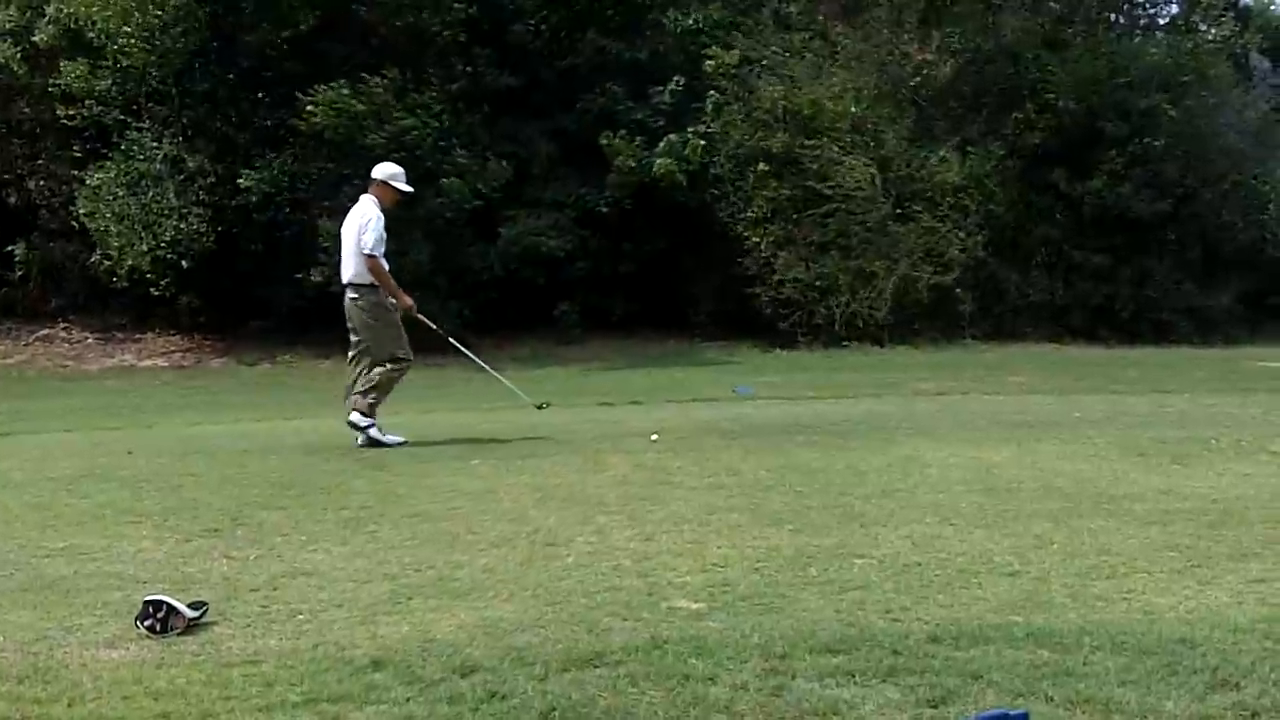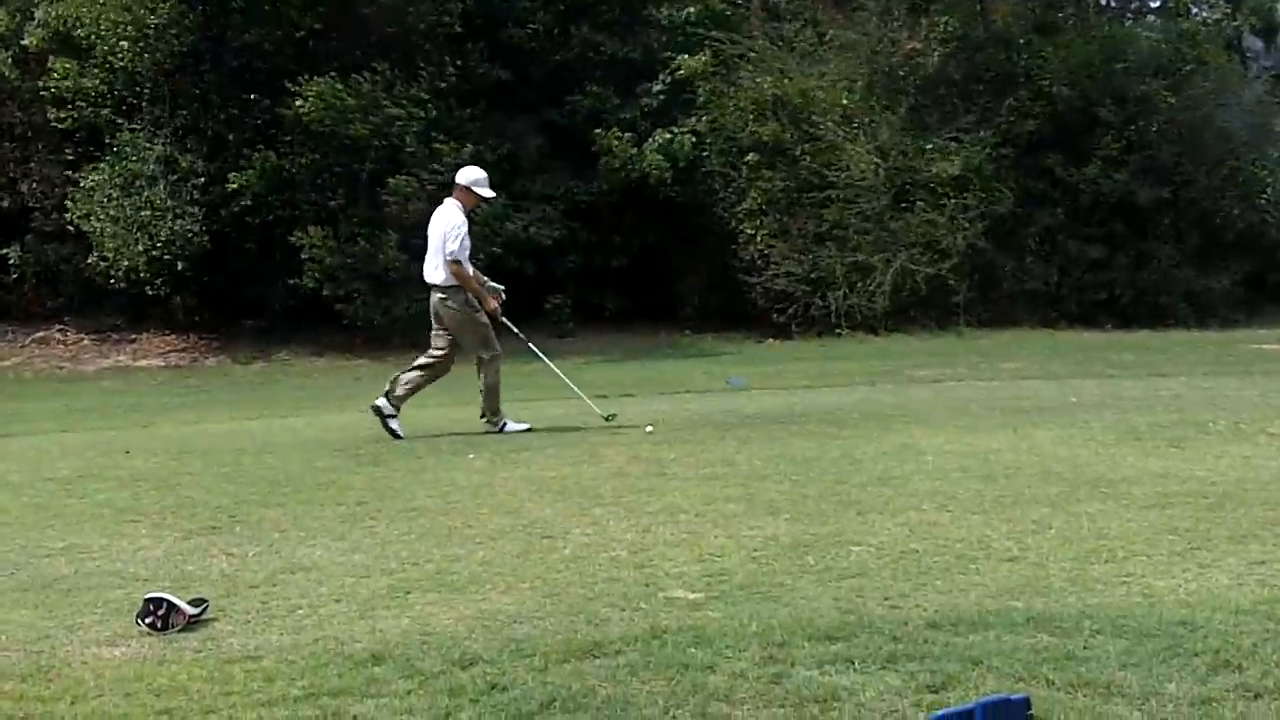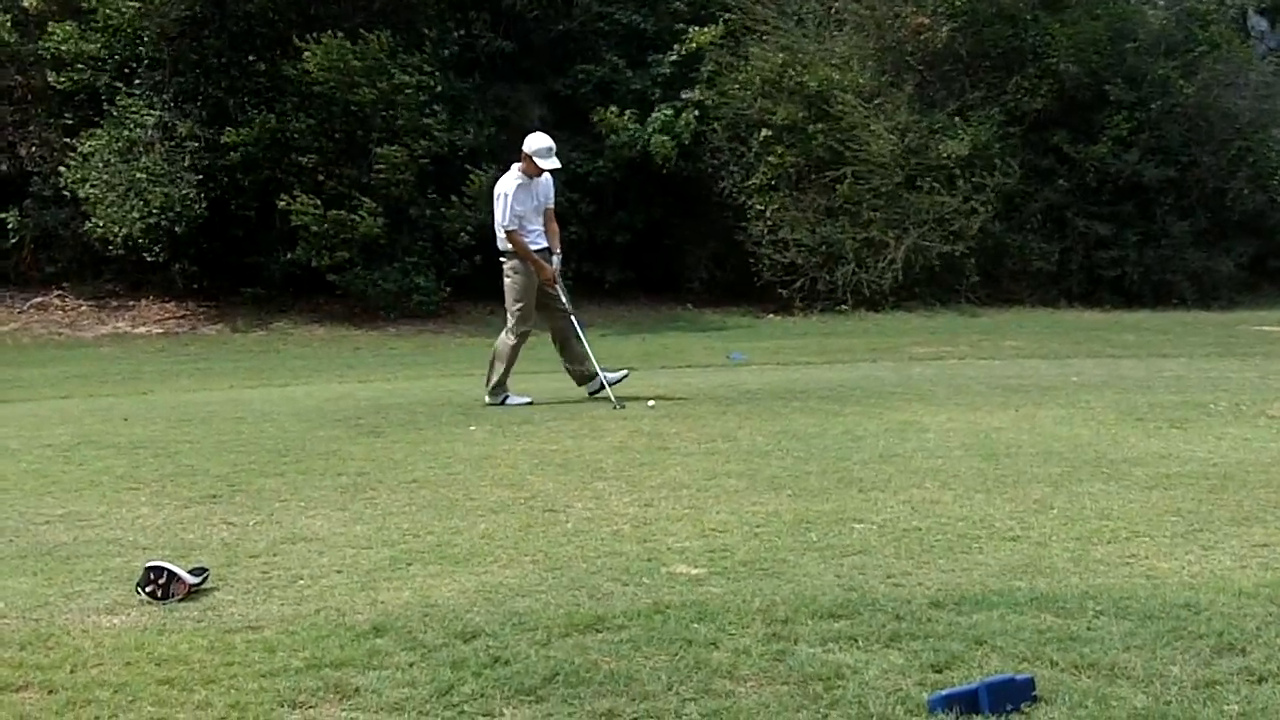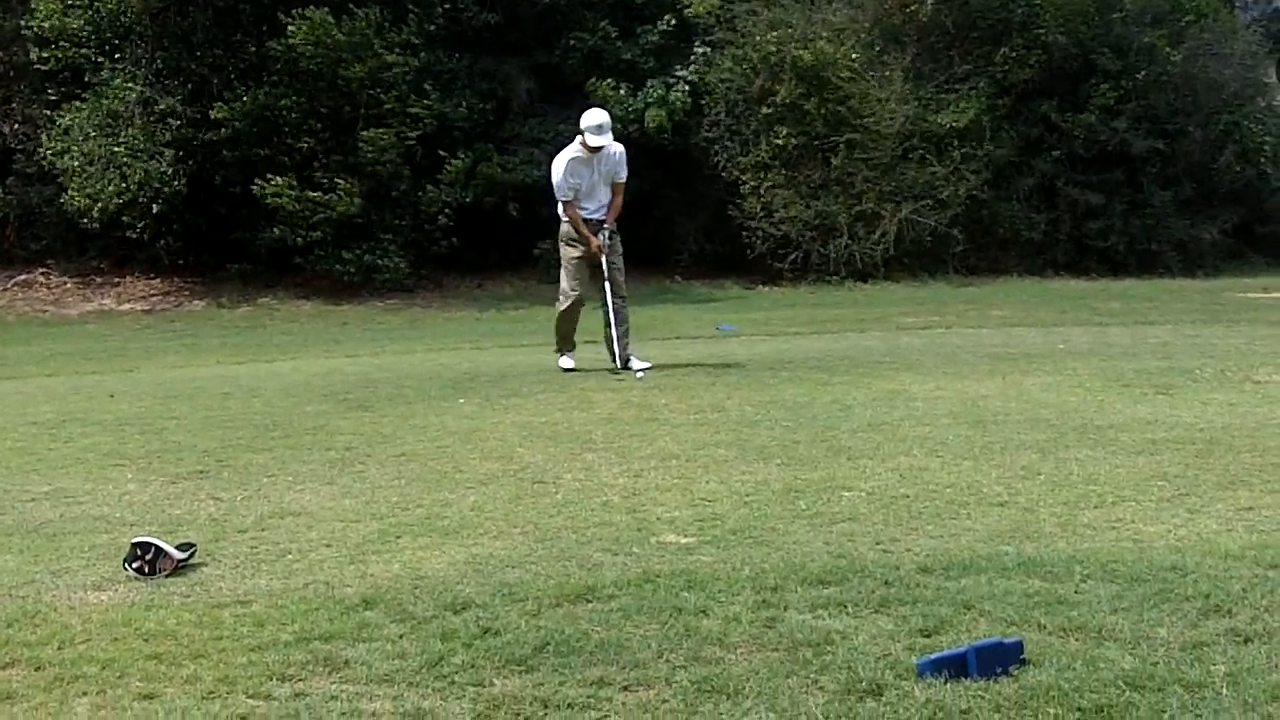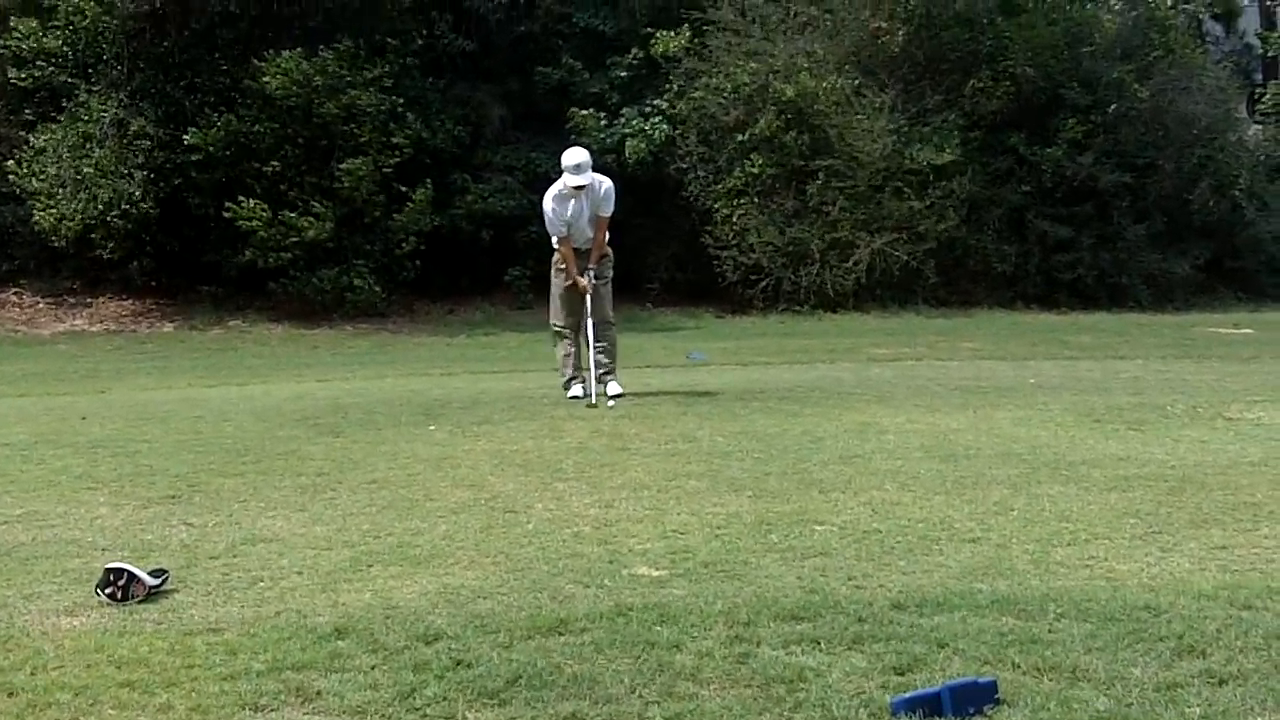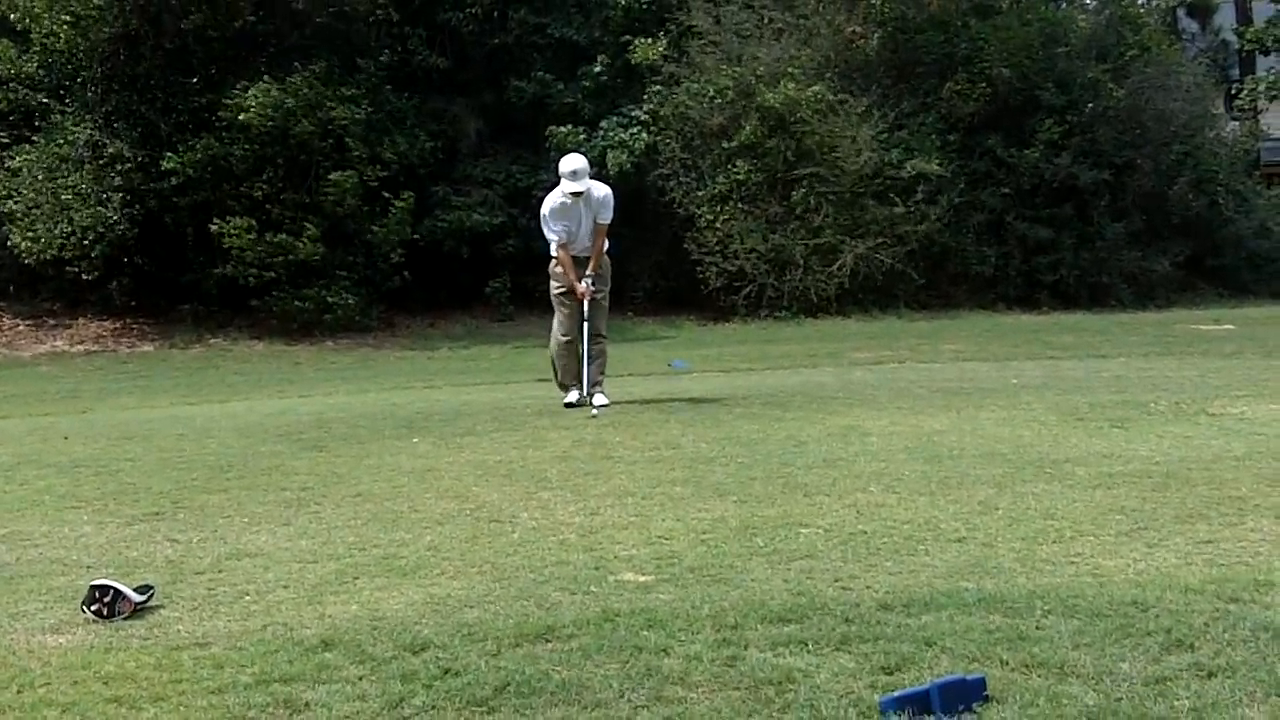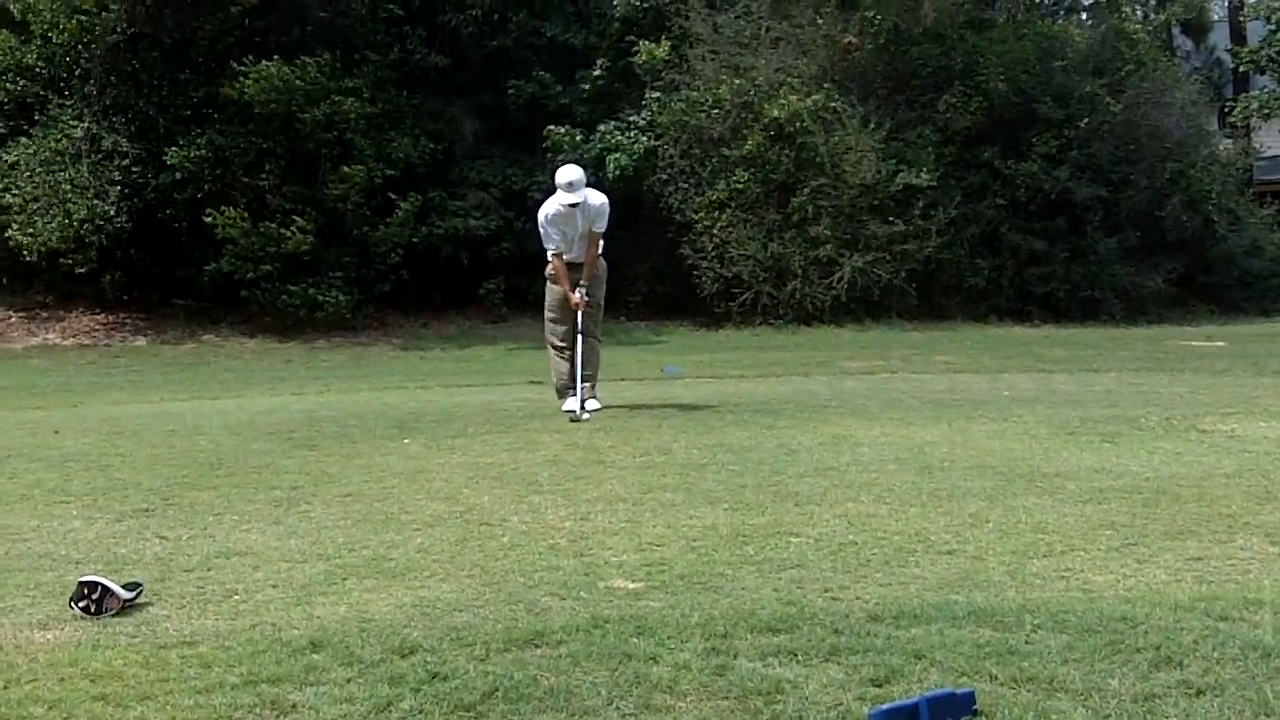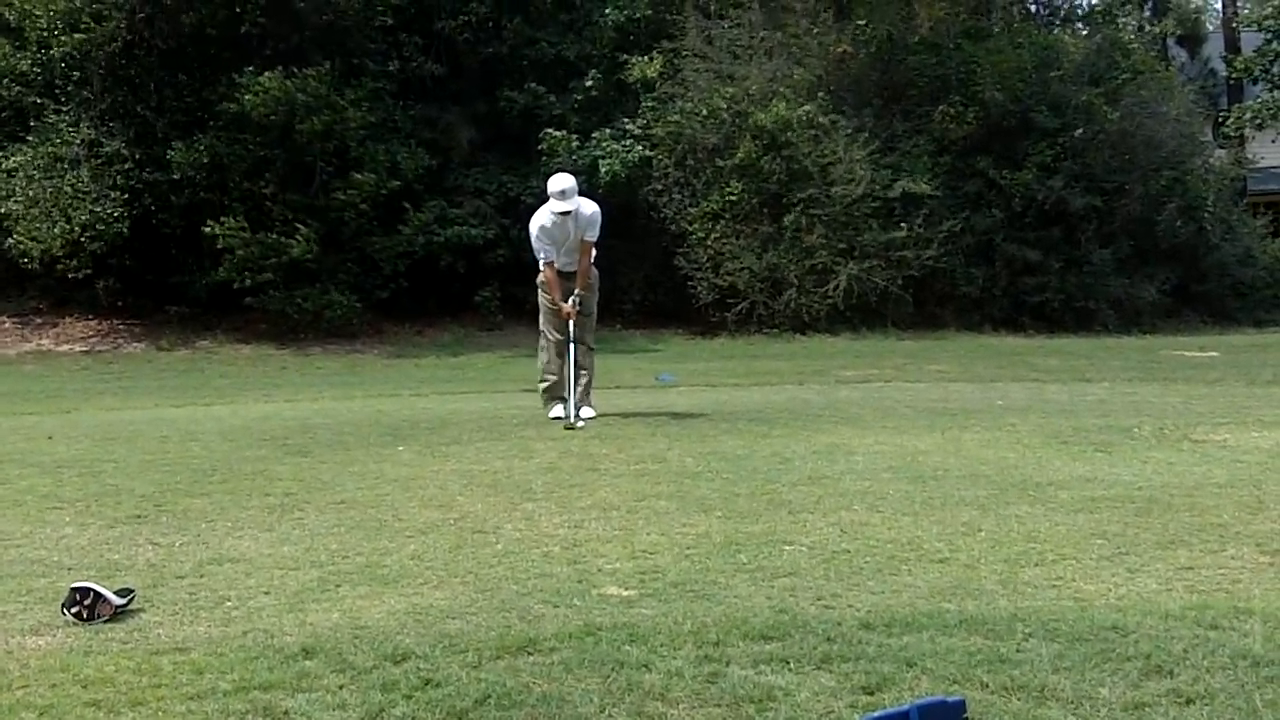
dt=0.5s
person 1, frame 1
left shoulder: (357, 211)
right shoulder: (372, 214)
right elbow: (373, 263)
left wrist: (389, 295)
right wrist: (400, 295)
left hip: (356, 295)
right hip: (368, 296)
left knee: (365, 362)
right knee: (399, 358)
left ankle: (368, 429)
right ankle: (361, 411)
person 1, frame 2
left shoulder: (443, 213)
right shoulder: (456, 219)
right elbow: (456, 268)
left wrist: (485, 283)
right wrist: (484, 298)
left hip: (442, 296)
right hip: (455, 296)
left knee: (438, 357)
right knee: (488, 354)
left ankle: (389, 402)
right ankle: (493, 420)
person 1, frame 3
left shoulder: (545, 180)
right shoulder: (508, 187)
right elbow: (512, 236)
left wrist: (555, 253)
right wrist: (540, 266)
left hip: (541, 259)
right hip: (520, 262)
left knee: (563, 319)
right knee: (518, 327)
left ankle: (589, 378)
right ankle: (496, 391)
person 1, frame 4
left shoulder: (617, 152)
right shoulder: (565, 160)
left elbow: (617, 195)
right elbow: (568, 205)
left wrist: (606, 229)
right wrist: (588, 238)
left hip: (606, 226)
right hip: (575, 230)
left knee: (616, 292)
right knee: (574, 294)
left ankle: (622, 354)
right ankle: (565, 349)
person 1, frame 5
left shoulder: (604, 186)
right shoulder: (553, 197)
left elbow: (600, 231)
right elbow: (563, 241)
left wrist: (591, 268)
right wrist: (575, 276)
left hip: (598, 254)
right hip: (567, 256)
left knee: (604, 318)
right knee: (565, 323)
left ankle: (608, 376)
right ankle: (575, 380)
person 1, frame 6
left shoulder: (603, 194)
right shoulder: (551, 204)
left elbow: (599, 238)
right elbow: (561, 247)
left wrist: (589, 276)
right wrist: (575, 283)
left hip: (596, 262)
right hip: (564, 264)
left knee: (597, 329)
right knee: (565, 331)
left ankle: (595, 388)
right ankle: (571, 387)
person 1, frame 7
left shoulder: (599, 202)
right shoulder: (547, 212)
left elbow: (593, 246)
right elbow: (557, 256)
left wrist: (583, 285)
right wrist: (569, 293)
left hip: (592, 266)
right hip: (561, 268)
left knee: (591, 332)
right knee: (559, 335)
left ankle: (589, 391)
right ankle: (568, 393)
person 1, frame 8
left shoulder: (591, 211)
right shoulder: (540, 222)
left elbow: (586, 256)
right elbow: (548, 265)
left wrist: (577, 294)
right wrist: (560, 302)
left hip: (583, 276)
right hip: (553, 277)
left knee: (584, 341)
right knee: (552, 341)
left ankle: (583, 400)
right ankle: (555, 401)
